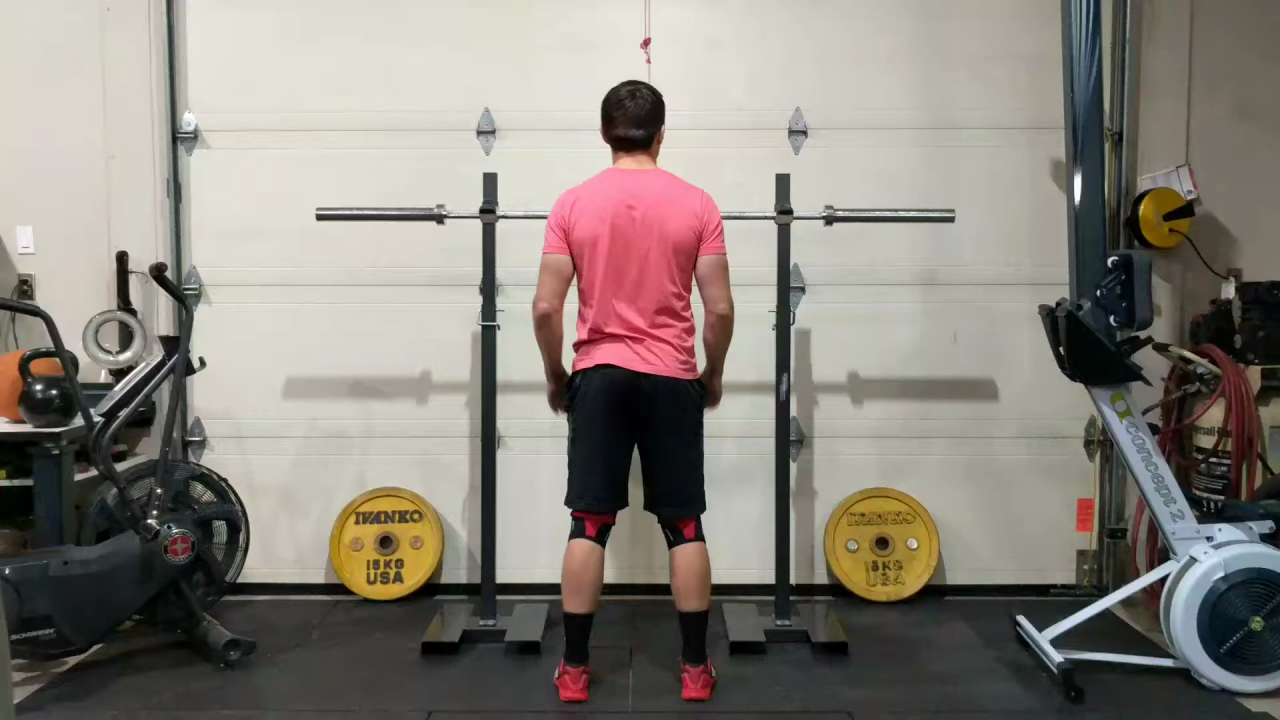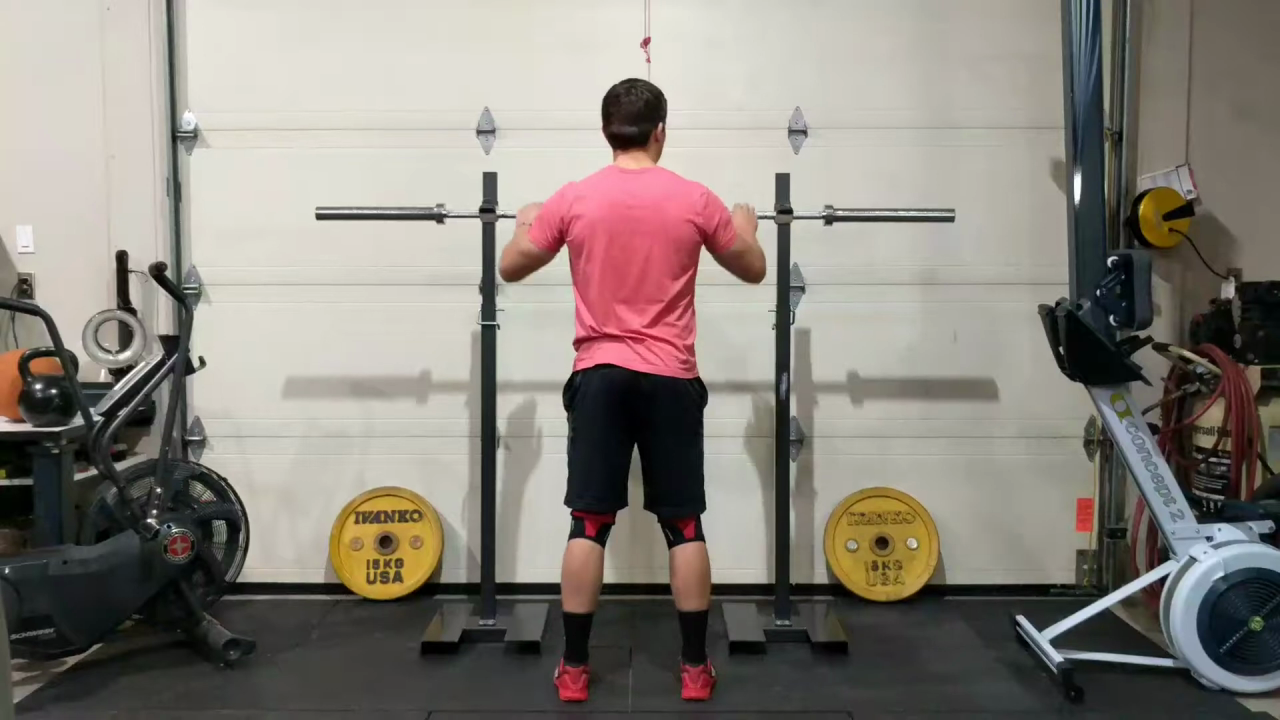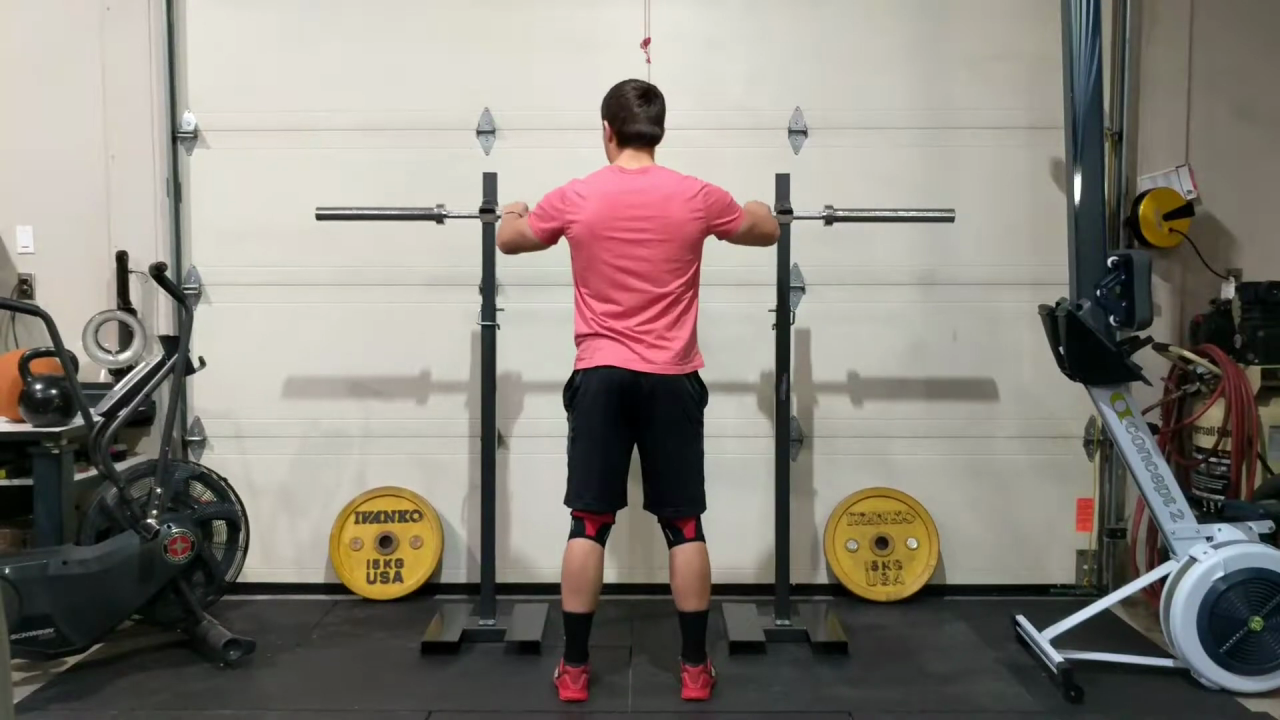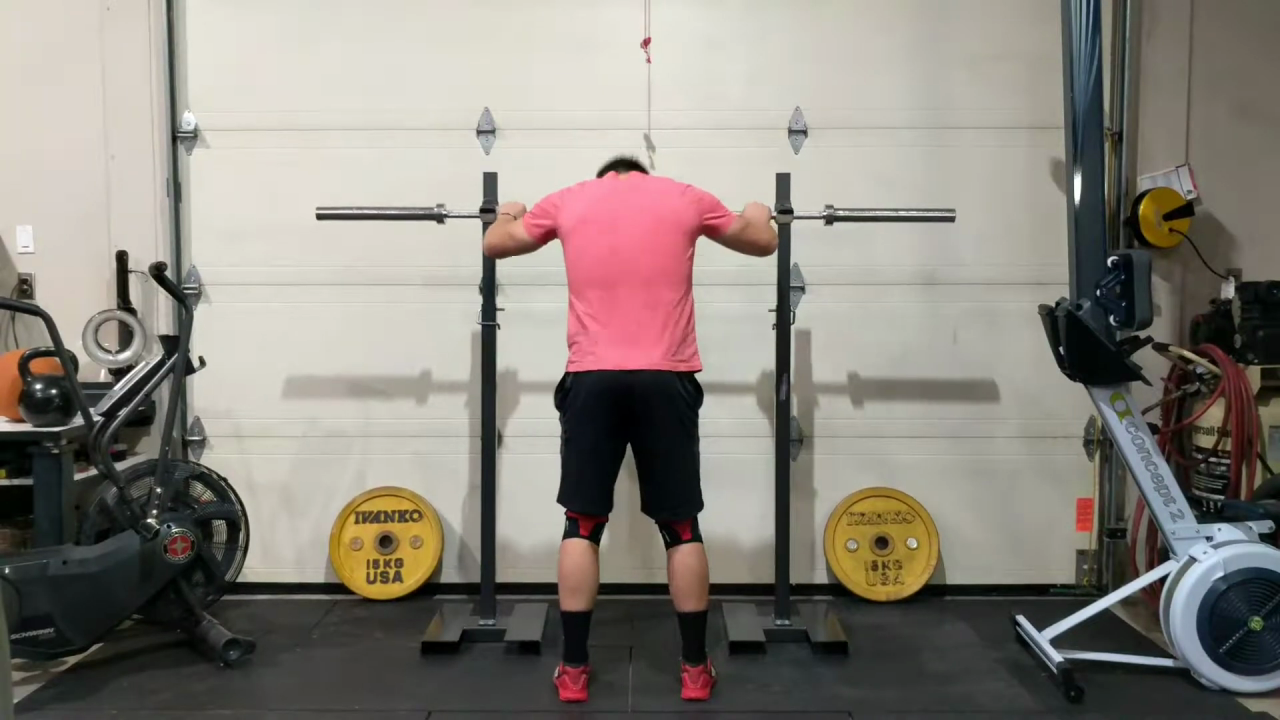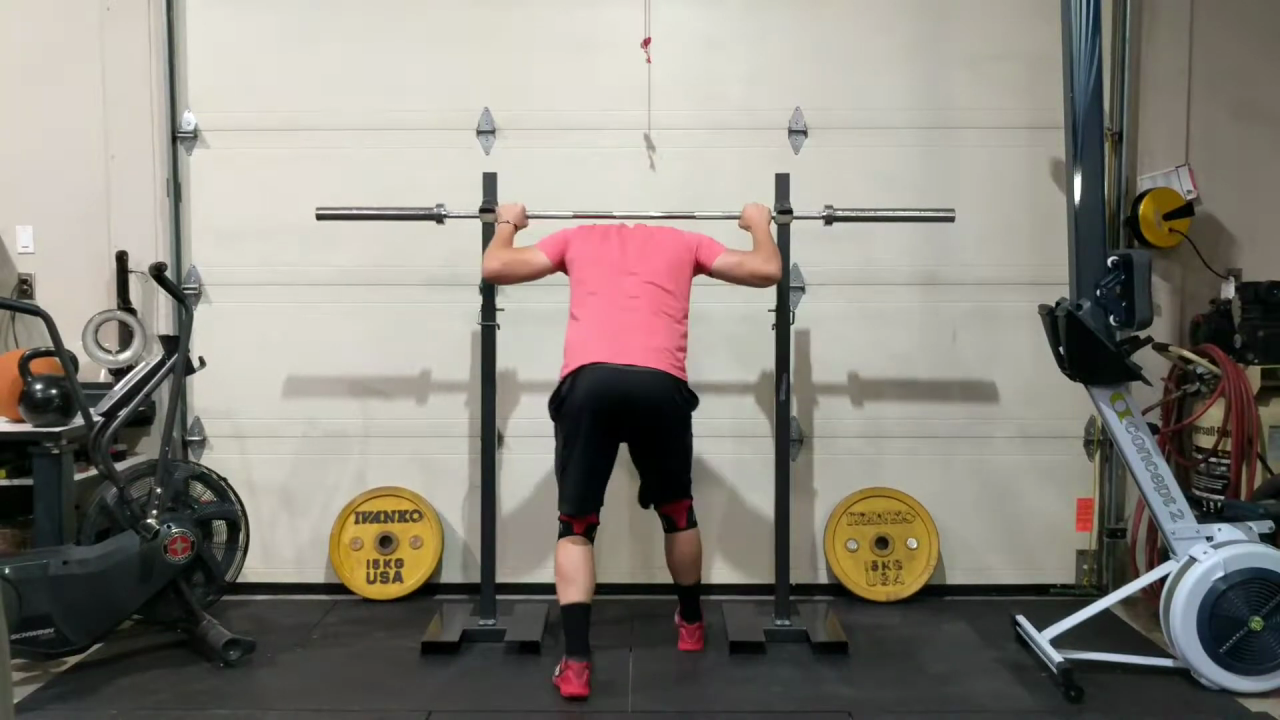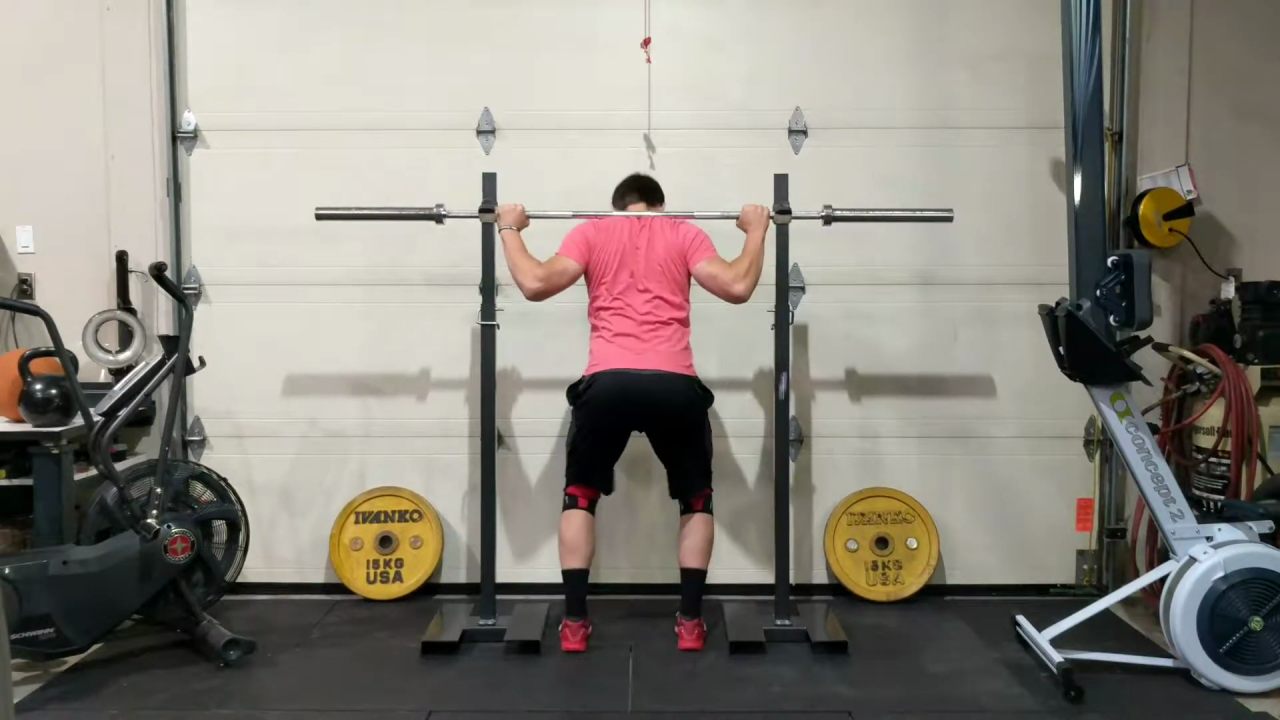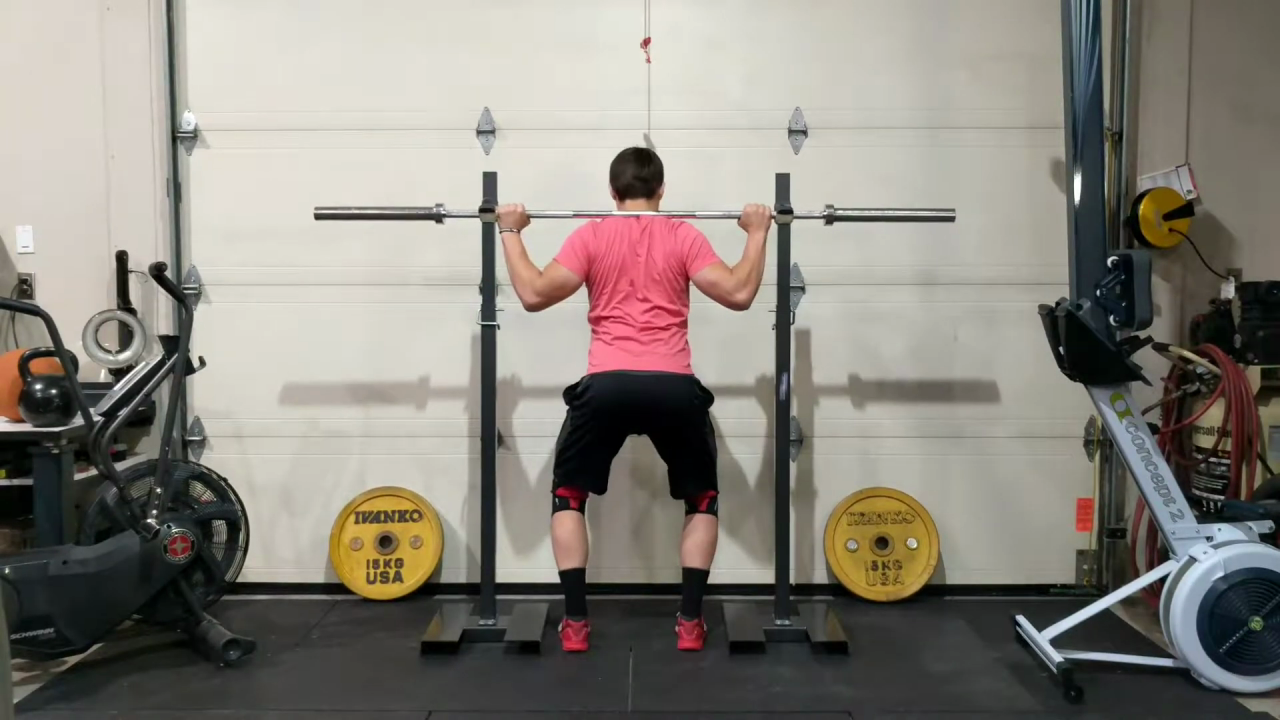
dt=0.5s
person 1, frame 1
left shoulder: (573, 204)
right shoulder: (696, 204)
left elbow: (545, 308)
right elbow: (720, 309)
left wrist: (555, 375)
right wrist: (713, 374)
left hip: (600, 378)
right hip: (672, 381)
left knee: (589, 525)
right knee: (683, 526)
left ankle: (574, 669)
right ankle: (695, 668)
person 1, frame 2
left shoulder: (572, 200)
right shoulder: (695, 201)
left elbow: (510, 267)
right elbow: (753, 269)
left wrist: (527, 222)
right wrist: (745, 226)
left hip: (599, 377)
right hip: (672, 380)
left knee: (589, 524)
right knee: (683, 526)
left ankle: (574, 668)
right ankle: (695, 667)
person 1, frame 3
left shoulder: (574, 198)
right shoulder: (696, 197)
left elbow: (508, 240)
right elbow: (767, 232)
left wrist: (510, 212)
right wrist: (757, 208)
left hip: (600, 379)
right hip: (672, 382)
left knee: (589, 524)
right knee: (684, 526)
left ankle: (574, 668)
right ankle: (695, 668)
person 1, frame 4
left shoulder: (570, 199)
right shoulder: (685, 198)
left elbow: (495, 244)
right elbow: (762, 242)
left wrist: (507, 216)
right wrist: (757, 216)
left hip: (591, 379)
right hip: (667, 379)
left knee: (582, 526)
right knee: (681, 527)
left ankle: (573, 669)
right ankle: (694, 668)
person 1, frame 5
left shoulder: (578, 237)
right shoulder: (683, 240)
left elbow: (494, 269)
right elbow: (768, 271)
left wrist: (506, 226)
right wrist: (759, 227)
left hip: (589, 383)
right hip: (662, 385)
left knee: (576, 524)
right knee: (676, 512)
left ankle: (575, 663)
right ankle: (690, 623)
person 1, frame 6
left shoulder: (591, 232)
right shoulder: (684, 233)
left elbow: (535, 284)
right elbow: (739, 286)
left wrist: (509, 228)
right wrist: (756, 230)
left hip: (607, 383)
right hip: (674, 384)
left knee: (579, 497)
right knee: (695, 499)
left ankle: (575, 623)
right ankle: (690, 622)
person 1, frame 7
left shoulder: (590, 237)
right shoulder: (684, 237)
left elbow: (534, 295)
right elbow: (739, 294)
left wrist: (511, 232)
right wrist: (757, 233)
left hip: (607, 386)
right hip: (673, 387)
left knee: (568, 496)
right knee: (701, 499)
left ankle: (576, 622)
right ankle: (690, 621)
